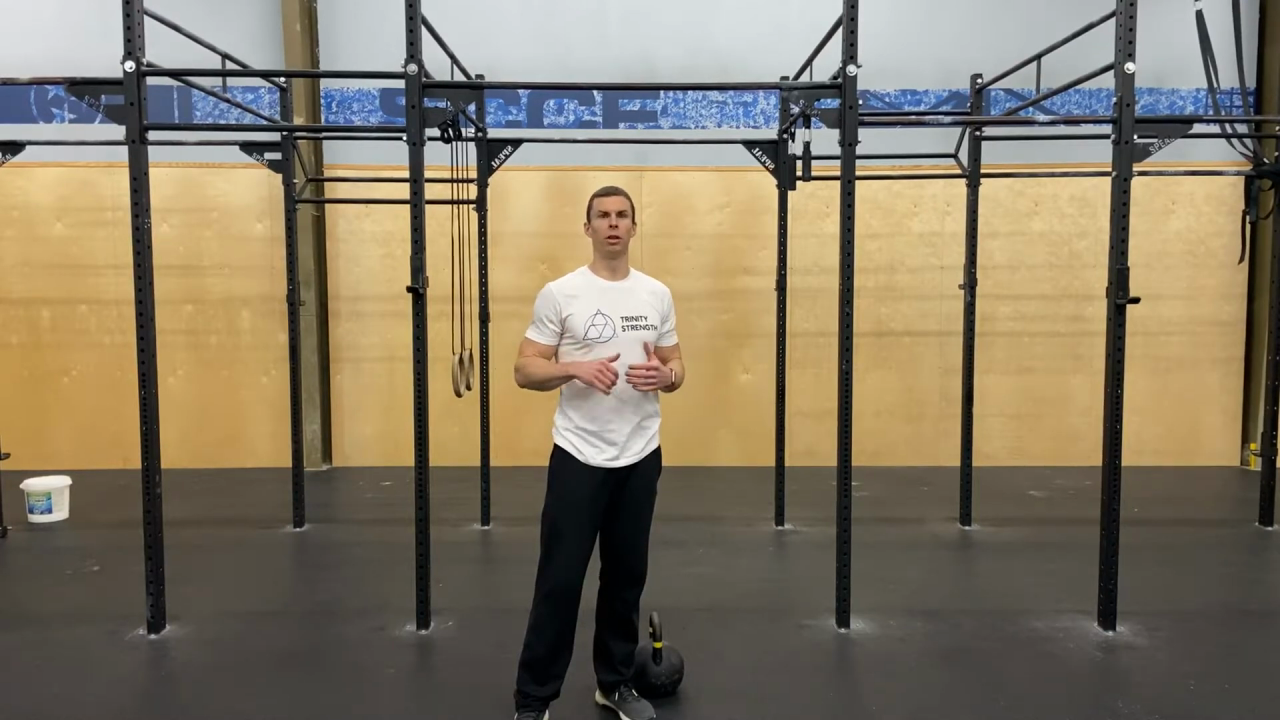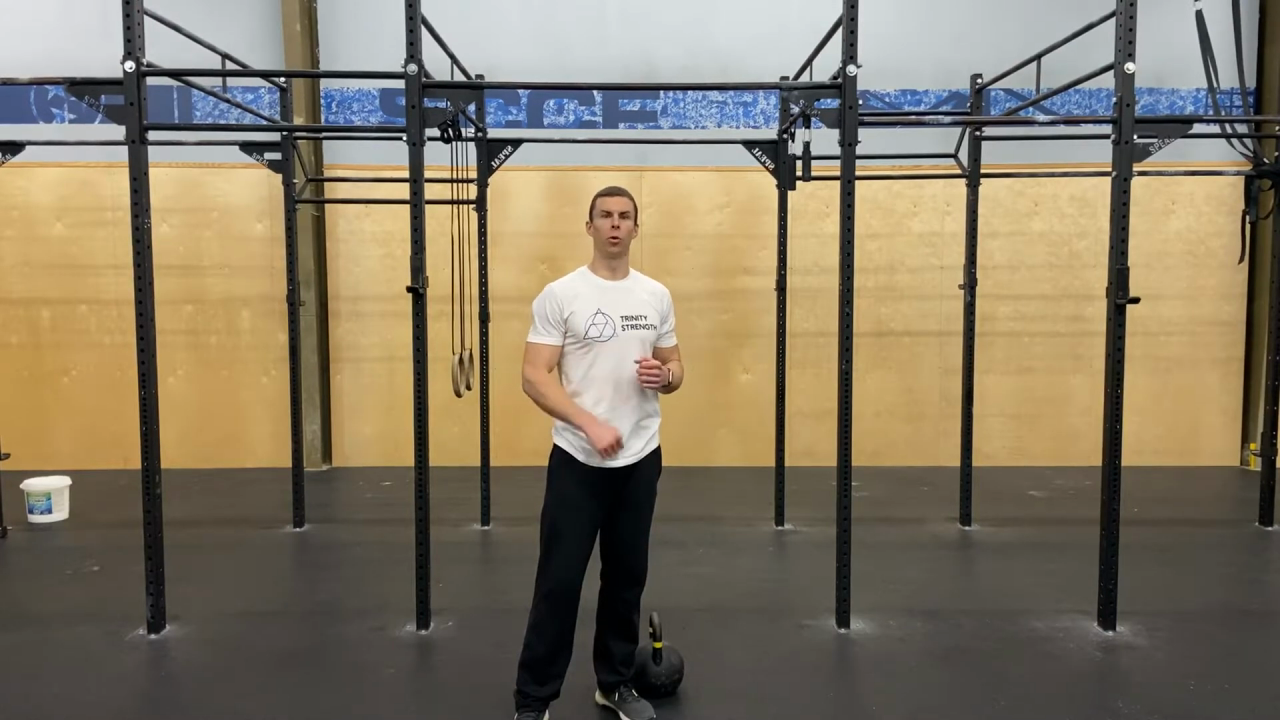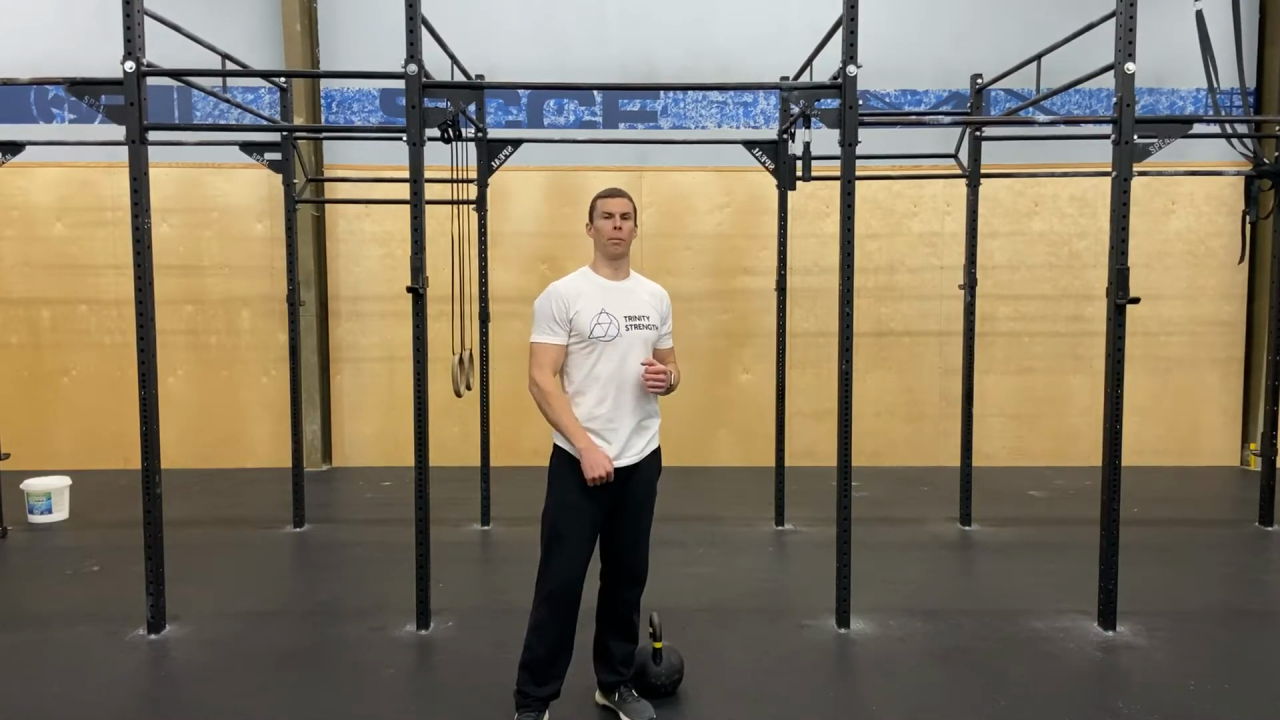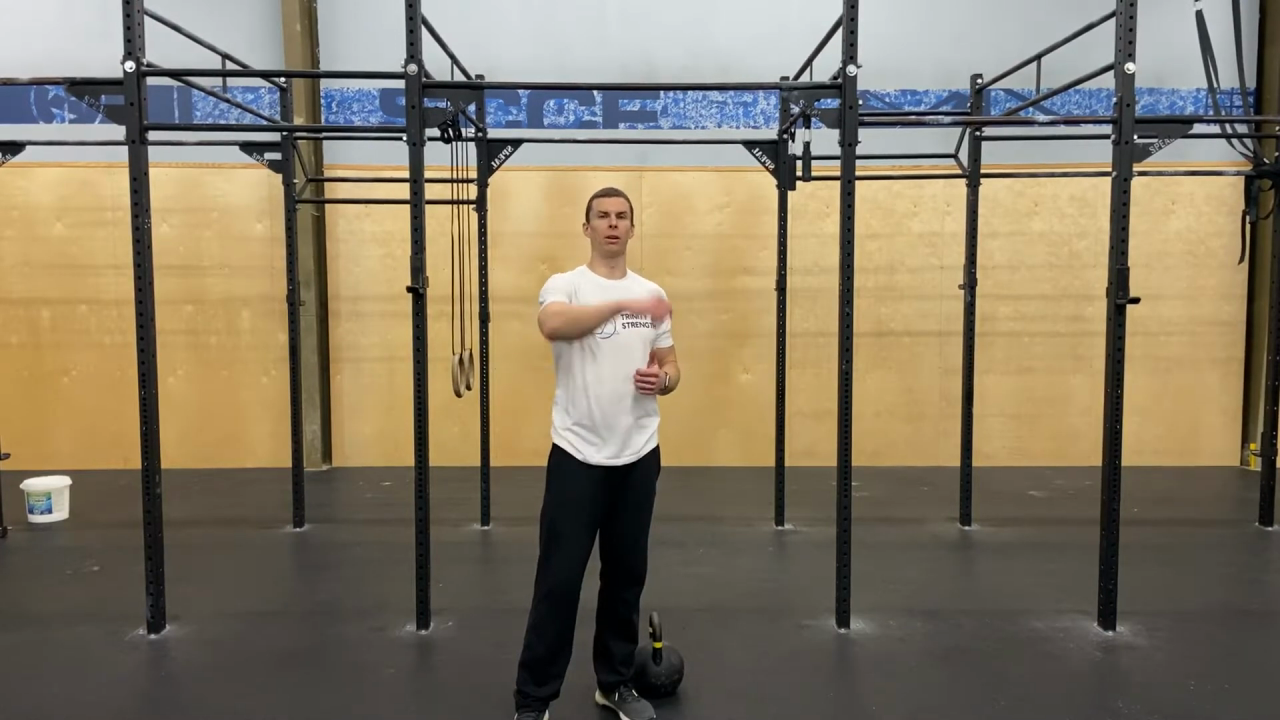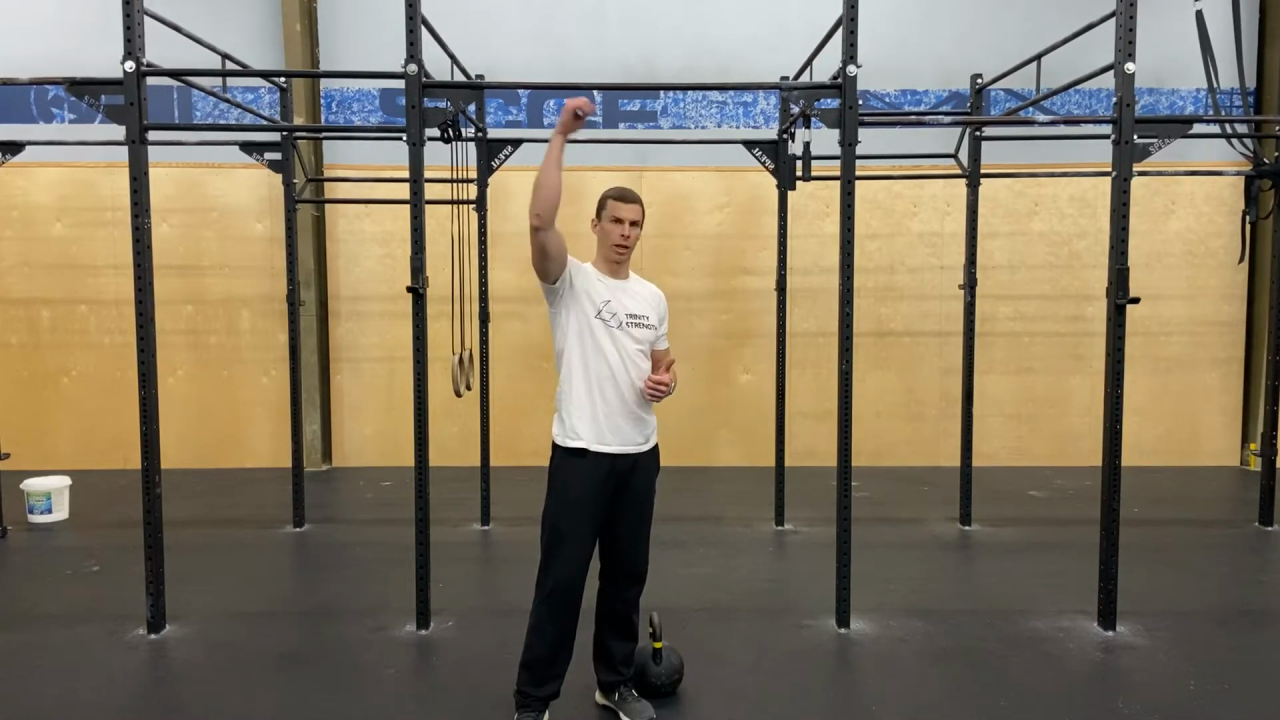
dt=0.4s
person 1, frame 1
left shoulder: (657, 295)
right shoulder: (559, 294)
left elbow: (676, 368)
right elbow: (524, 371)
left wrist: (663, 375)
right wrist: (579, 368)
left hip: (640, 457)
right hip: (579, 457)
left knee: (626, 576)
right knee: (560, 580)
person 1, frame 2
left shoulder: (656, 295)
right shoulder: (559, 294)
left elbow: (675, 368)
right elbow: (535, 376)
left wrist: (665, 375)
right wrist: (589, 424)
left hip: (639, 459)
right hip: (577, 459)
left knee: (627, 576)
right knee: (560, 581)
person 1, frame 3
left shoulder: (656, 297)
right shoulder: (562, 295)
left elbow: (670, 367)
right elbow: (542, 380)
left wrist: (666, 377)
right wrist: (588, 447)
left hip: (640, 459)
right hip: (579, 461)
left knee: (628, 577)
right knee: (560, 582)
person 1, frame 4
left shoulder: (651, 293)
right shoulder: (565, 289)
left elbow: (670, 367)
right elbow: (554, 325)
left wrist: (662, 377)
right wrist: (623, 304)
left hip: (639, 457)
right hip: (578, 457)
left knee: (627, 575)
right knee: (559, 580)
person 1, frame 5
left shoulder: (652, 297)
right shoulder: (570, 281)
left elbow: (661, 365)
right elbow: (541, 222)
left wrist: (666, 380)
right wrist: (560, 137)
left hip: (639, 454)
right hip: (581, 453)
left knee: (627, 574)
right knee: (561, 579)
